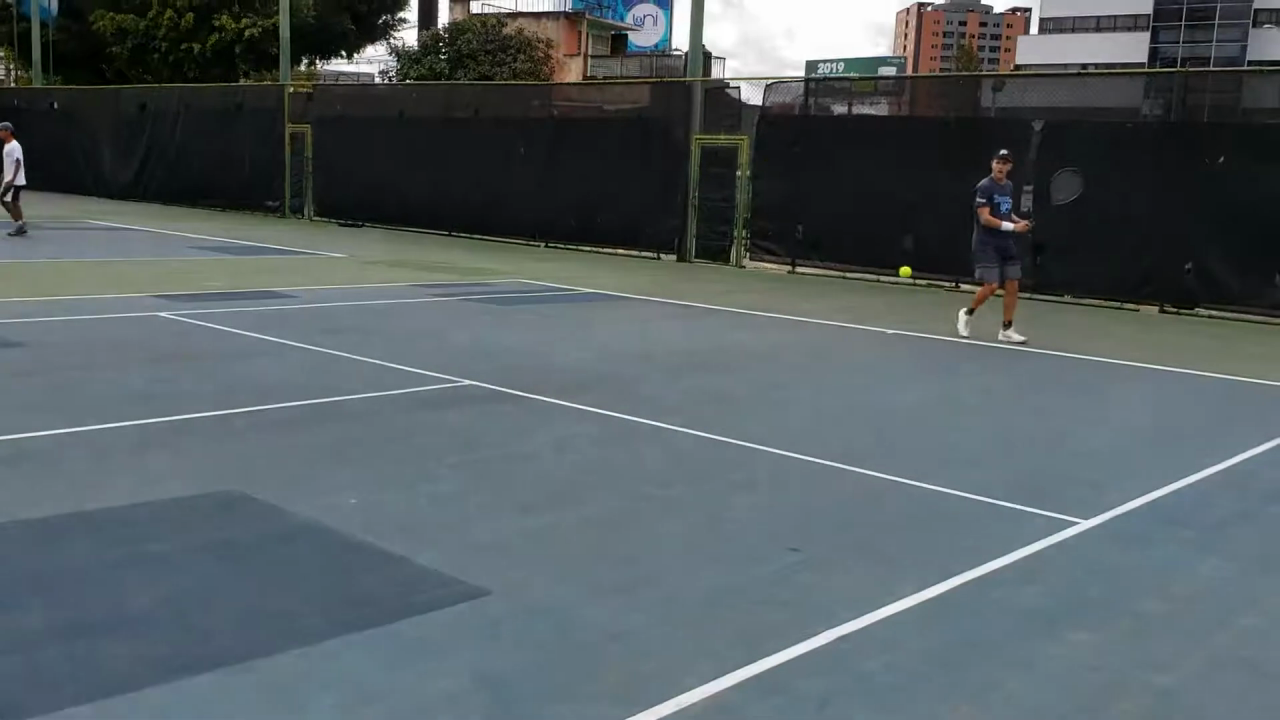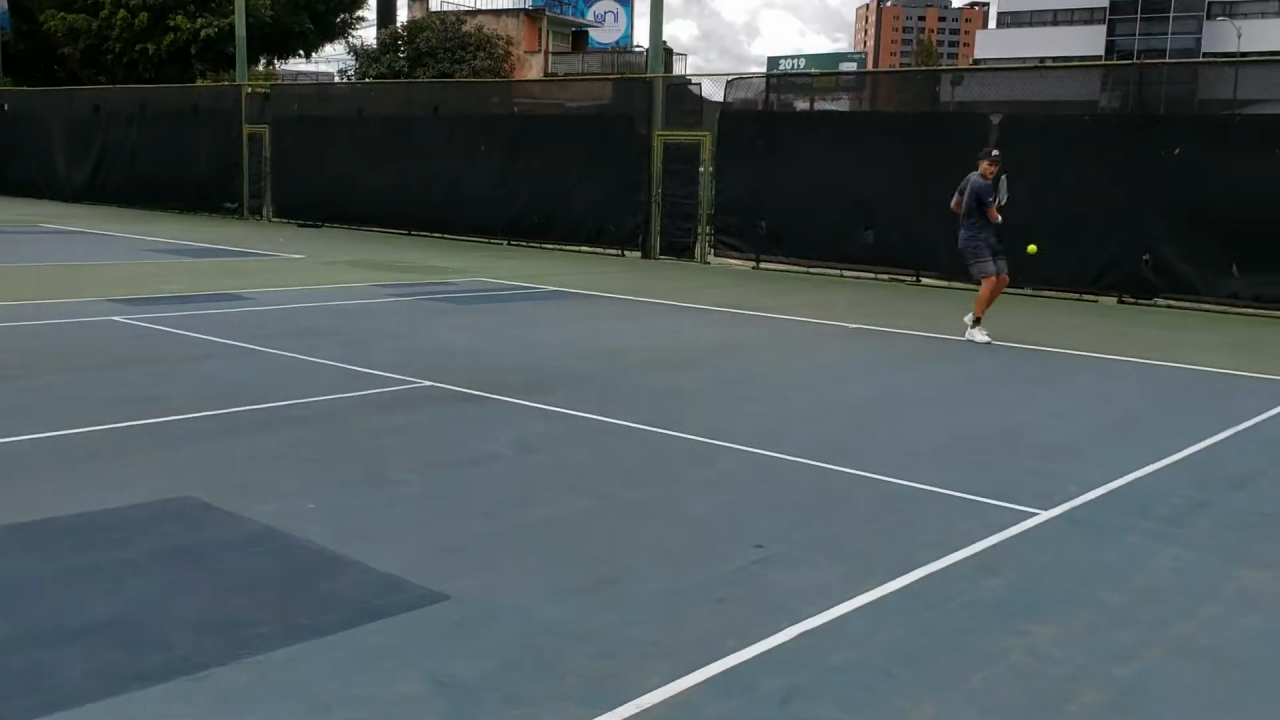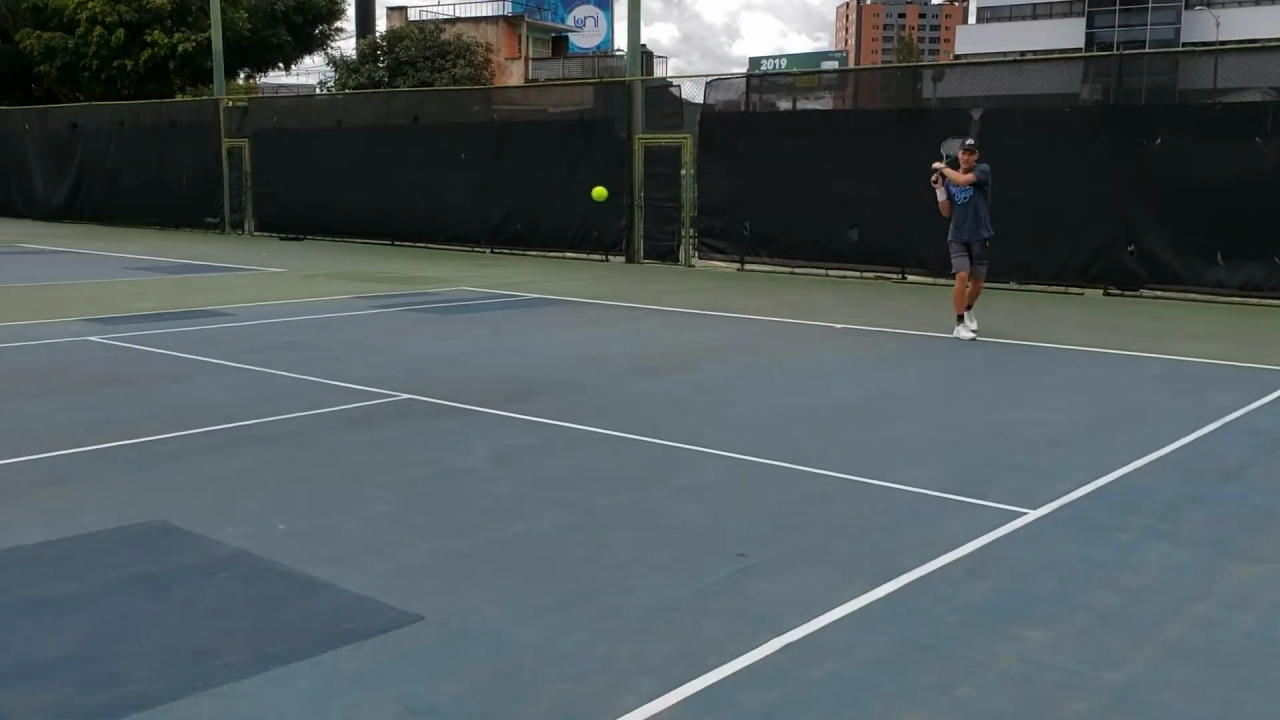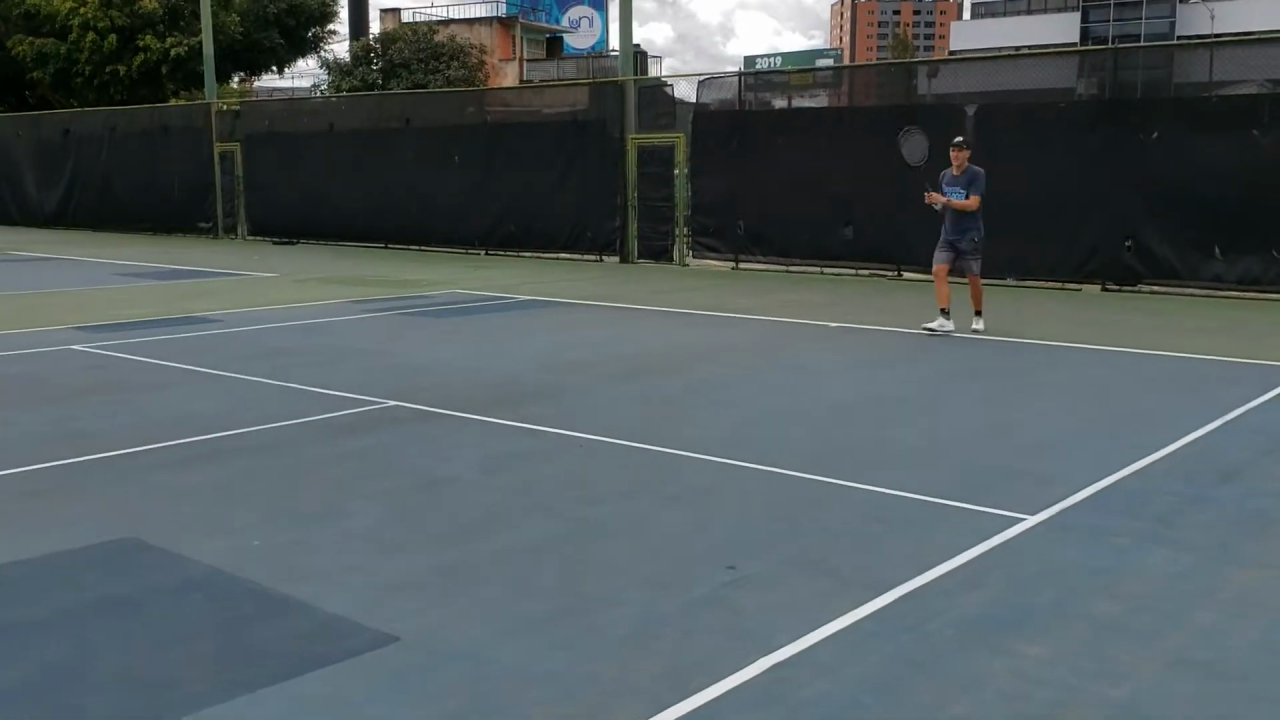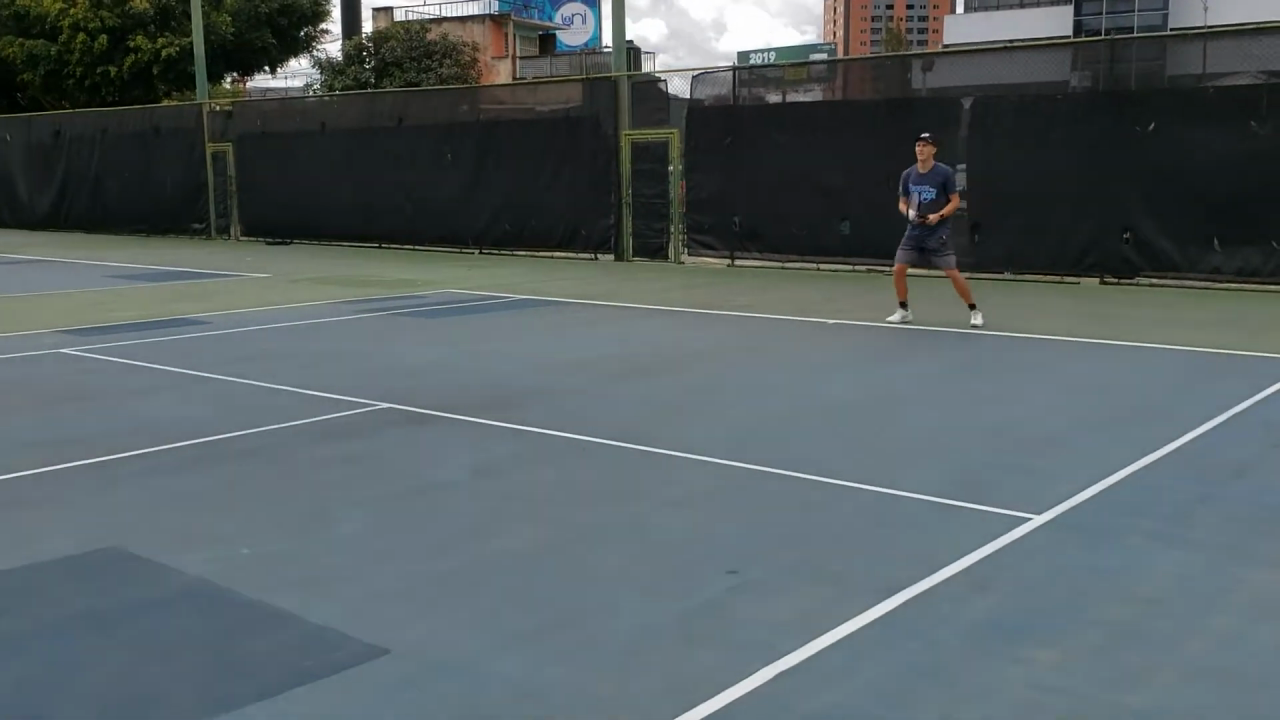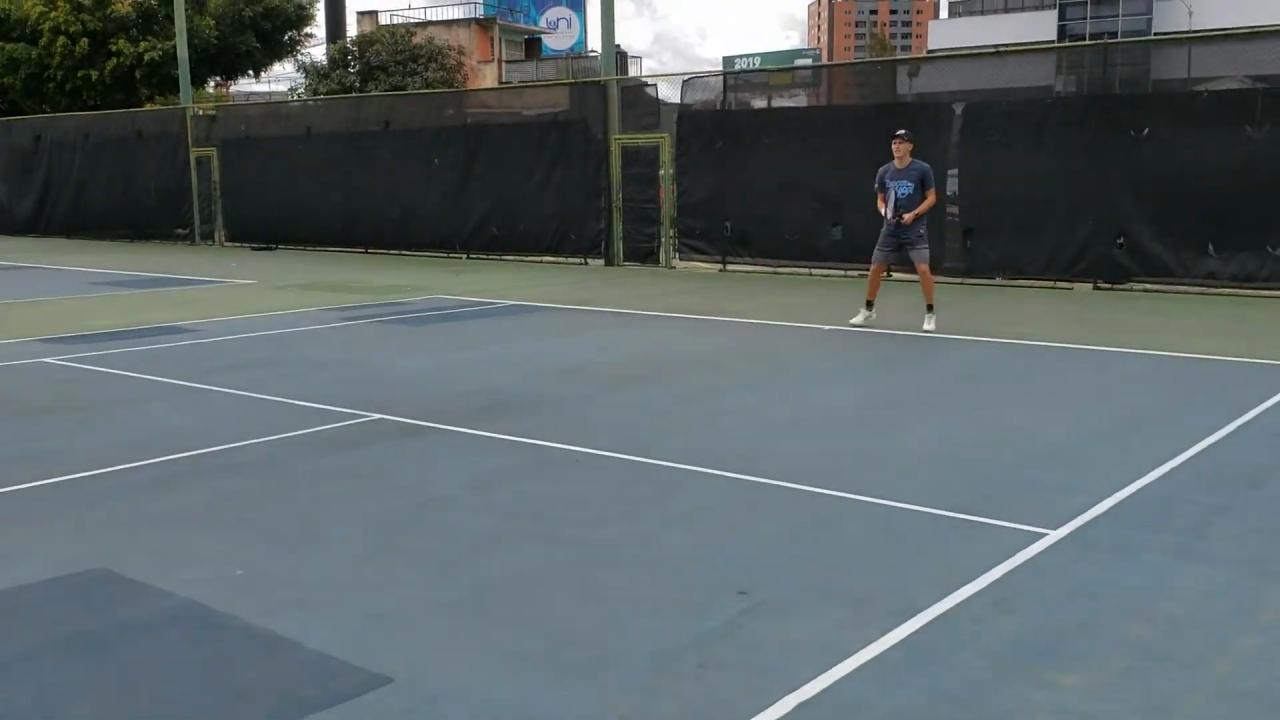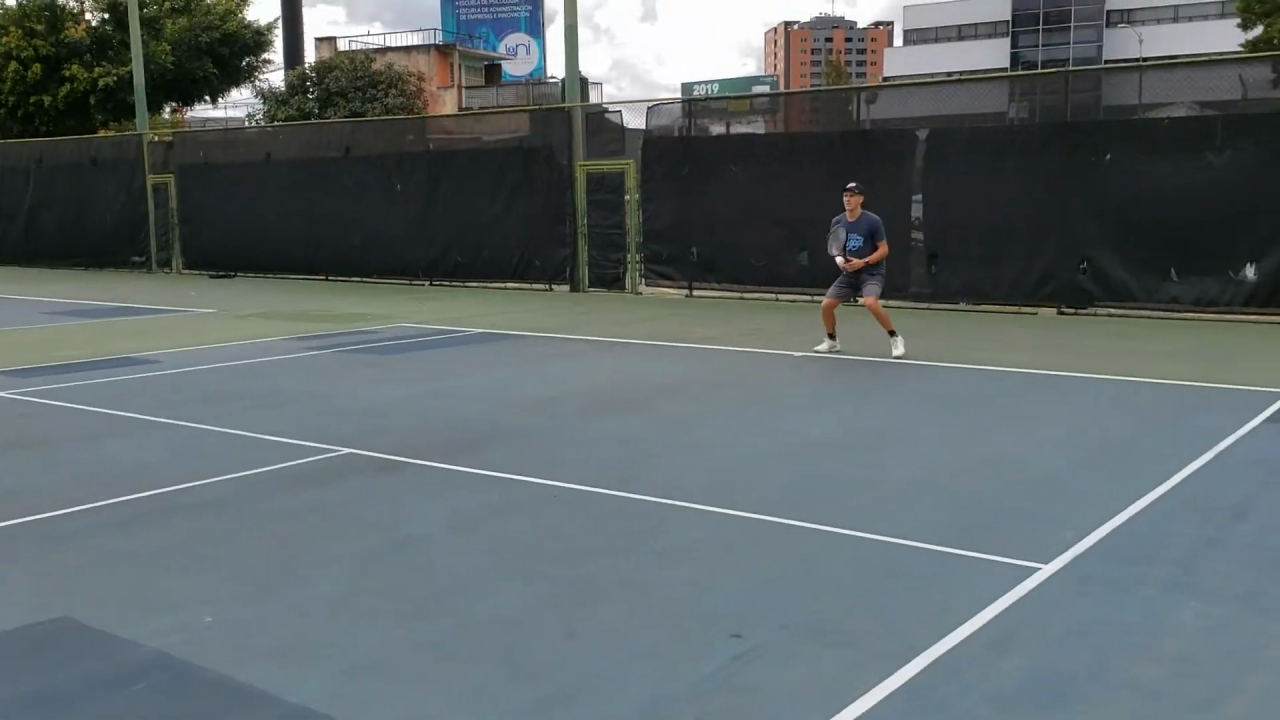
dt=0.4s
person 1, frame 1
left shoulder: (1009, 186)
right shoulder: (985, 186)
right elbow: (985, 218)
left wrist: (1019, 221)
right wrist: (1012, 227)
left hip: (1006, 244)
right hip: (986, 245)
left knee: (1013, 286)
right knee: (991, 286)
left ankle: (1007, 329)
right ankle: (967, 313)
person 1, frame 2
left shoulder: (971, 178)
right shoulder: (983, 186)
left elbow: (954, 205)
right elbow: (992, 217)
right wrist: (999, 218)
left hip: (986, 239)
right hip: (974, 241)
left knee: (1002, 280)
right knee: (989, 281)
left ankle: (974, 317)
right ankle: (974, 328)
person 1, frame 3
left shoulder: (983, 170)
right shoulder: (947, 179)
left elbow: (962, 180)
right elbow: (946, 213)
left wrist: (943, 168)
right wrist: (938, 188)
left hip: (980, 235)
right hip: (957, 237)
left knee: (977, 281)
right knee: (962, 277)
left ankle: (968, 310)
right ankle: (960, 325)
person 1, frame 4
left shoulder: (977, 174)
right shoulder: (944, 175)
left elbow: (972, 205)
left wrist: (945, 199)
right wrist: (934, 202)
left hip: (970, 235)
right hip: (948, 235)
left knee: (973, 278)
right knee: (938, 272)
left ankle: (978, 317)
right ankle: (945, 319)
person 1, frame 5
left shoulder: (945, 173)
right shoulder: (907, 175)
left elbow: (955, 201)
right elbow: (902, 204)
left wrist: (939, 215)
right wrist: (910, 214)
left hip: (938, 233)
right hip: (915, 232)
left knee: (952, 274)
right knee: (898, 270)
left ankle: (975, 311)
right ankle: (904, 311)
person 1, frame 6
left shoulder: (923, 169)
right shoulder: (884, 172)
left elbow: (931, 198)
left wrist: (914, 214)
right wrist: (885, 212)
left hip: (915, 229)
right hip: (891, 230)
left knee: (923, 270)
right knee: (876, 270)
left ankle: (930, 314)
right ankle: (868, 311)
person 1, frame 7
left shoulder: (873, 221)
right shoulder: (837, 222)
left elbow: (884, 250)
left wrist: (863, 262)
right wrist: (839, 260)
left hip: (871, 272)
right hip: (849, 273)
left knee: (871, 303)
right knee: (826, 305)
left ankle: (895, 338)
right ankle: (832, 341)
